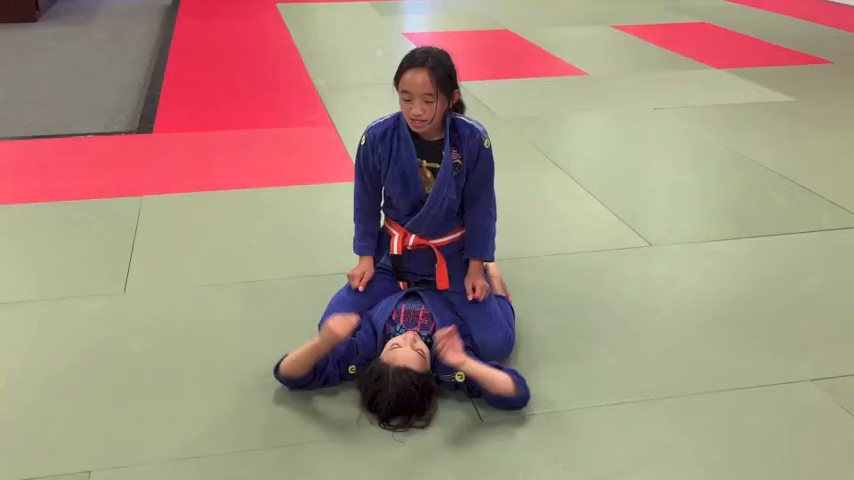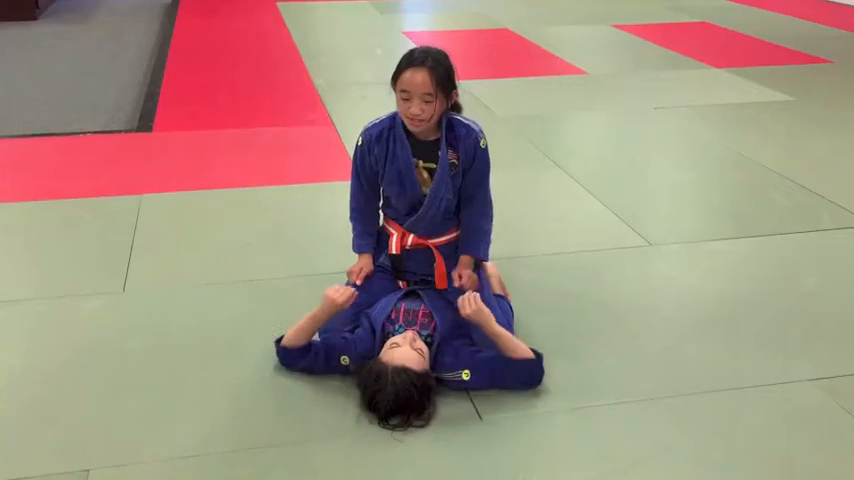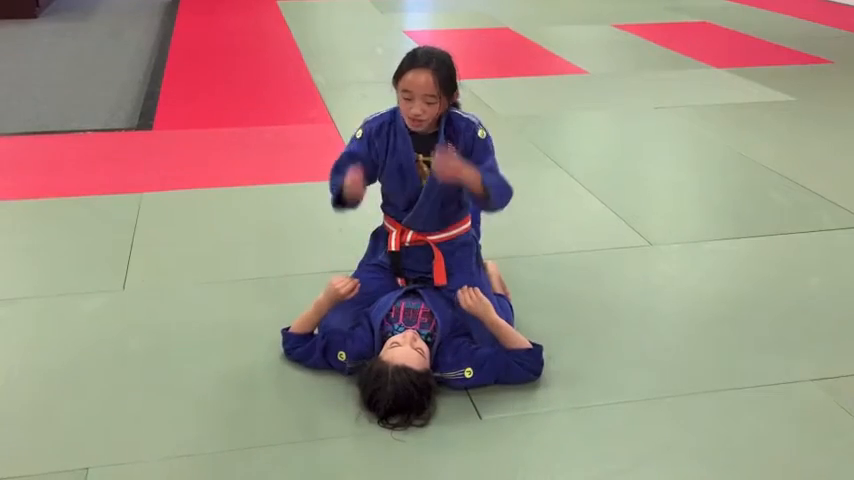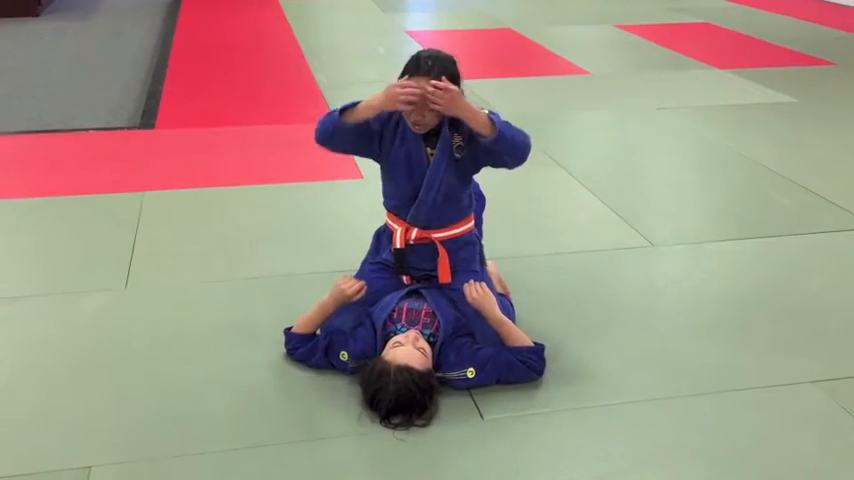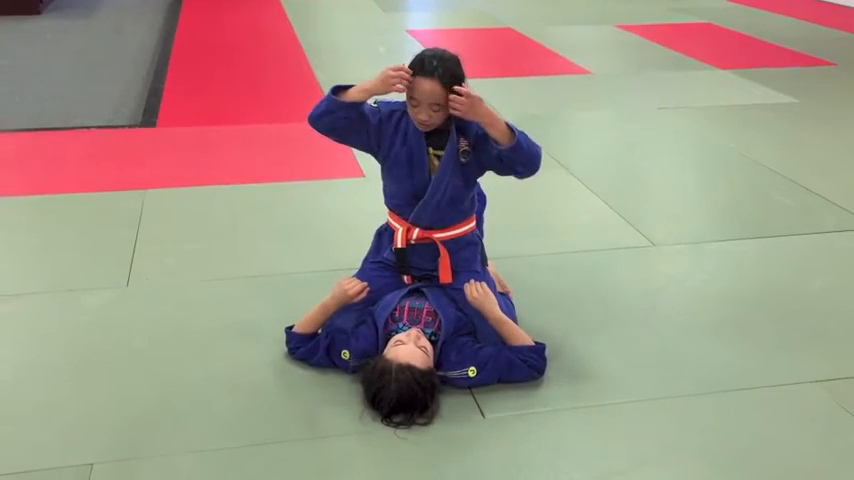
dt=0.3s
person 1, frame 1
left shoulder: (473, 140)
right shoulder: (378, 138)
left elbow: (480, 207)
right elbow: (366, 201)
left wrist: (476, 269)
right wrist: (366, 256)
left hip: (453, 253)
right hip: (396, 252)
left knee: (490, 347)
person 1, frame 2
left shoulder: (468, 140)
right shoulder: (375, 139)
left elbow: (476, 206)
right elbow: (364, 201)
left wrist: (467, 261)
right wrist: (365, 253)
left hip: (451, 251)
right hip: (393, 250)
person 1, frame 3
left shoulder: (467, 131)
right shoulder: (378, 130)
left elbow: (497, 194)
right elbow: (341, 179)
left wrist: (466, 175)
right wrist: (350, 188)
left hip: (453, 249)
right hip: (394, 245)
left knee: (488, 338)
person 1, frame 4
left shoulder: (468, 126)
right shoulder: (387, 123)
left elbow: (518, 150)
right elbow: (328, 133)
left wrist: (466, 113)
right wrist: (377, 105)
left hip: (454, 250)
right hip: (396, 246)
left knee: (496, 339)
right knee: (339, 334)
person 1, frame 5
left shoulder: (471, 130)
right shoulder: (387, 120)
left elbow: (527, 163)
right elbow: (323, 119)
left wrist: (486, 117)
right wrist: (371, 89)
left hip: (457, 249)
right hip: (398, 244)
left ankle: (486, 279)
person 2, frame 1
left shoulder: (362, 353)
right shoulder: (449, 367)
left elbow: (288, 374)
right elbow: (517, 395)
left wrist: (324, 342)
right wrist: (466, 365)
right ankle: (490, 273)
person 2, frame 2
left shoulder: (360, 352)
right shoulder: (452, 364)
left elbow: (291, 354)
right elbow: (531, 370)
left wrist: (321, 313)
right wrist: (488, 324)
right ankle: (489, 273)
person 2, frame 3
left shoulder: (358, 351)
right shoulder: (452, 364)
left elbow: (295, 343)
right elbow: (530, 363)
left wrist: (326, 300)
right wrist: (488, 316)
right ankle: (488, 273)
person 2, frame 4
left shoulder: (360, 351)
right shoulder: (455, 364)
left elbow: (298, 342)
right elbow: (531, 362)
left wrist: (331, 301)
right wrist: (492, 312)
person 2, frame 5
left shoulder: (361, 349)
right shoulder: (456, 364)
left elbow: (299, 342)
right elbow: (533, 361)
left wrist: (332, 301)
right wrist: (493, 312)
